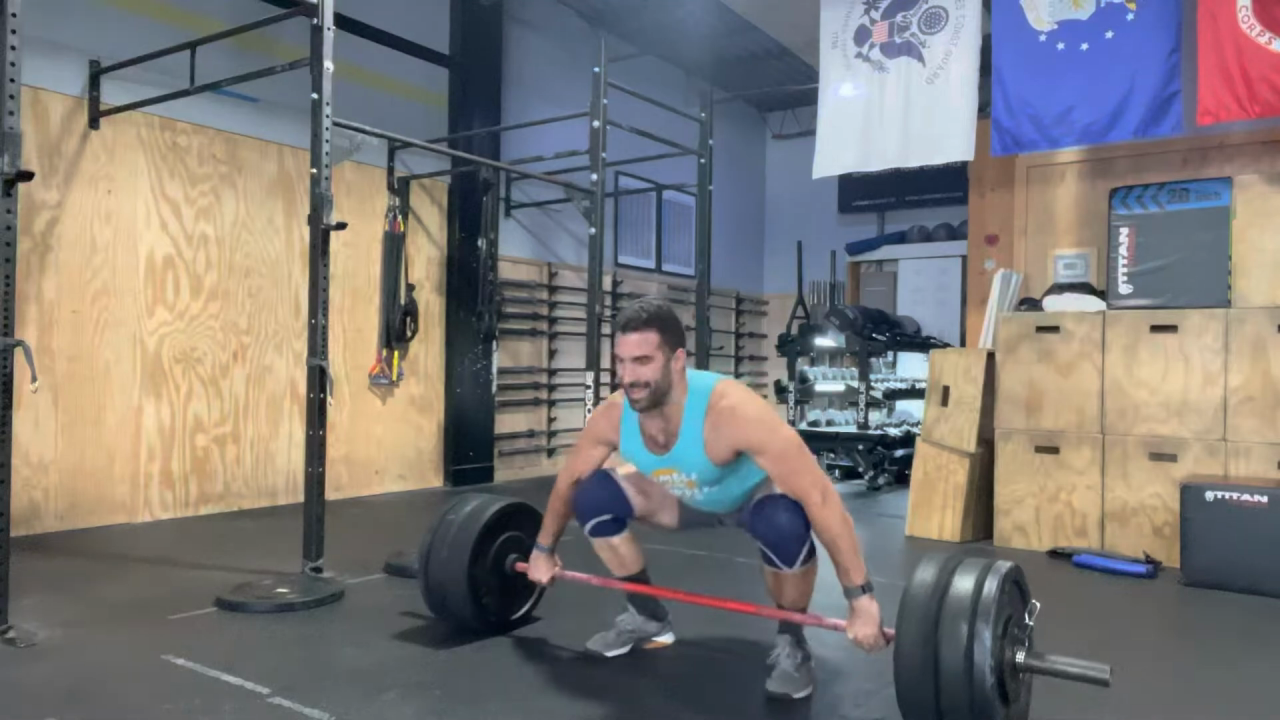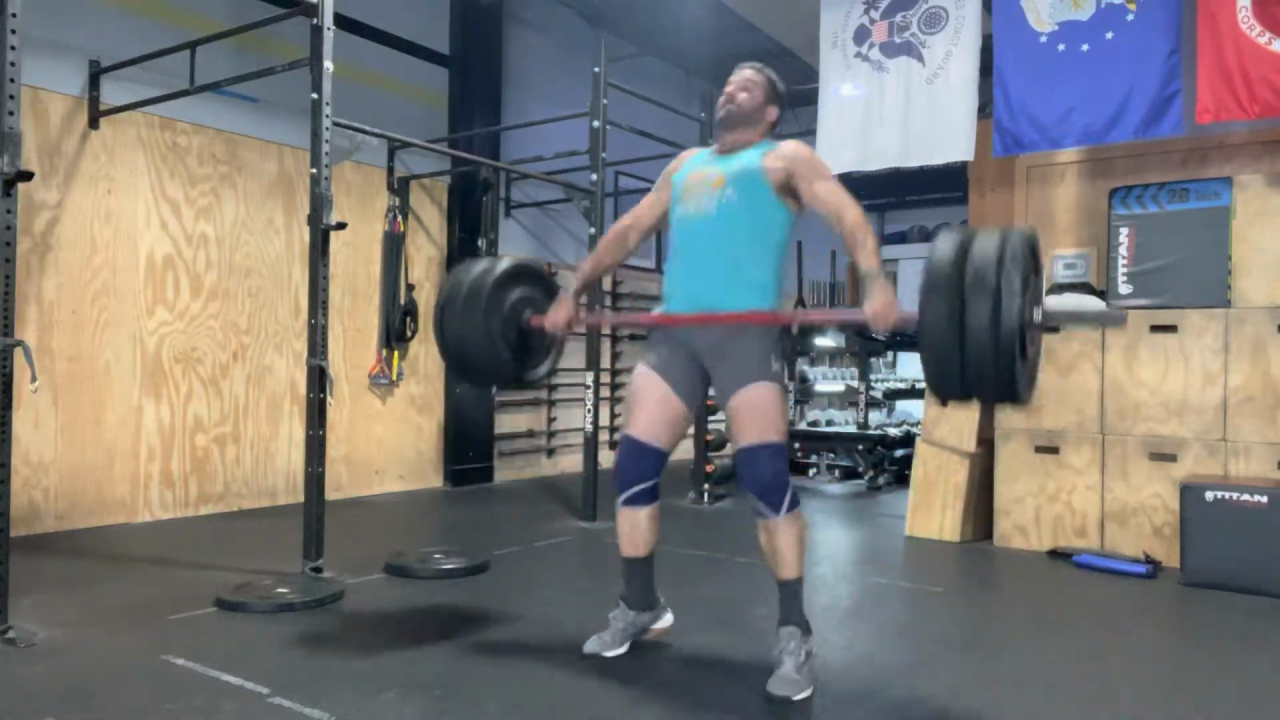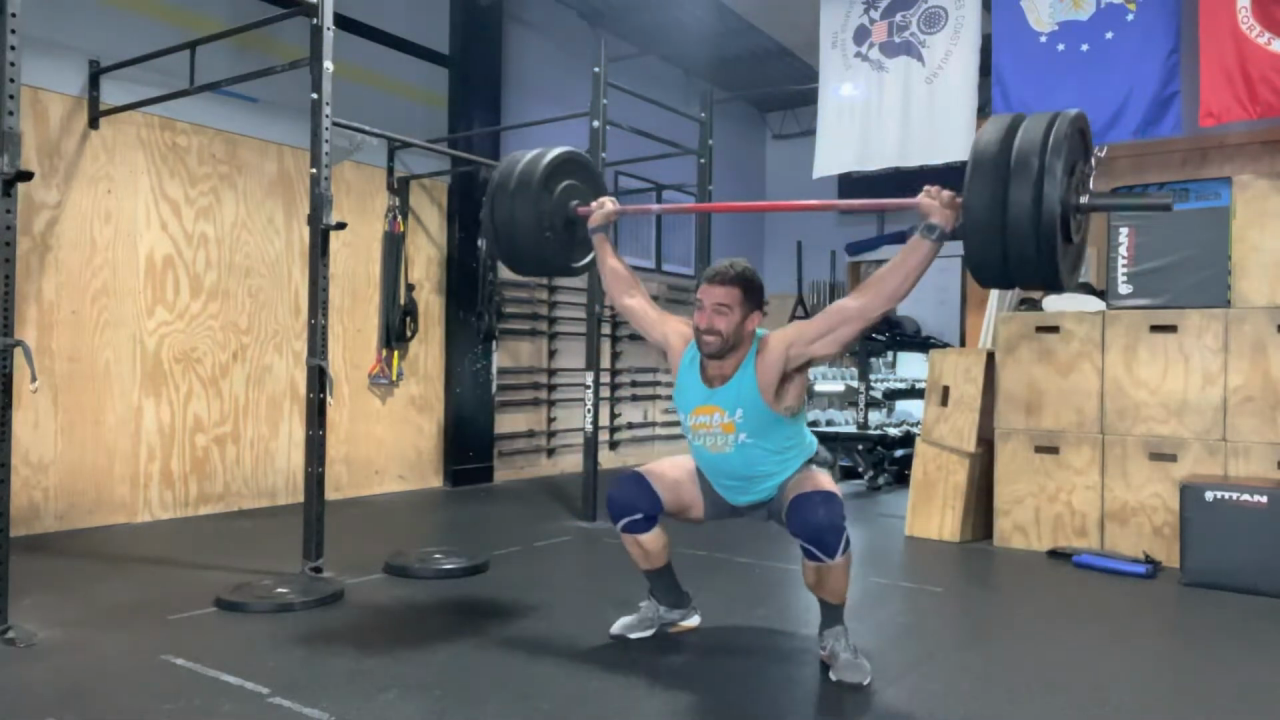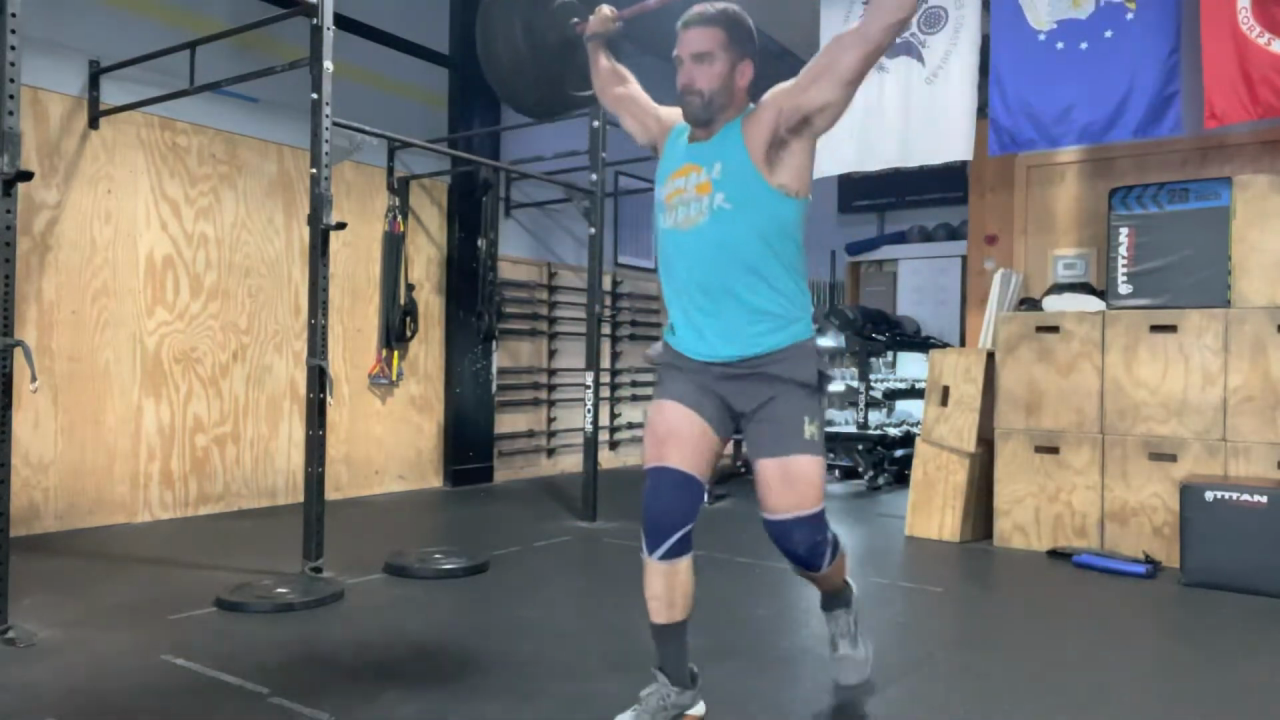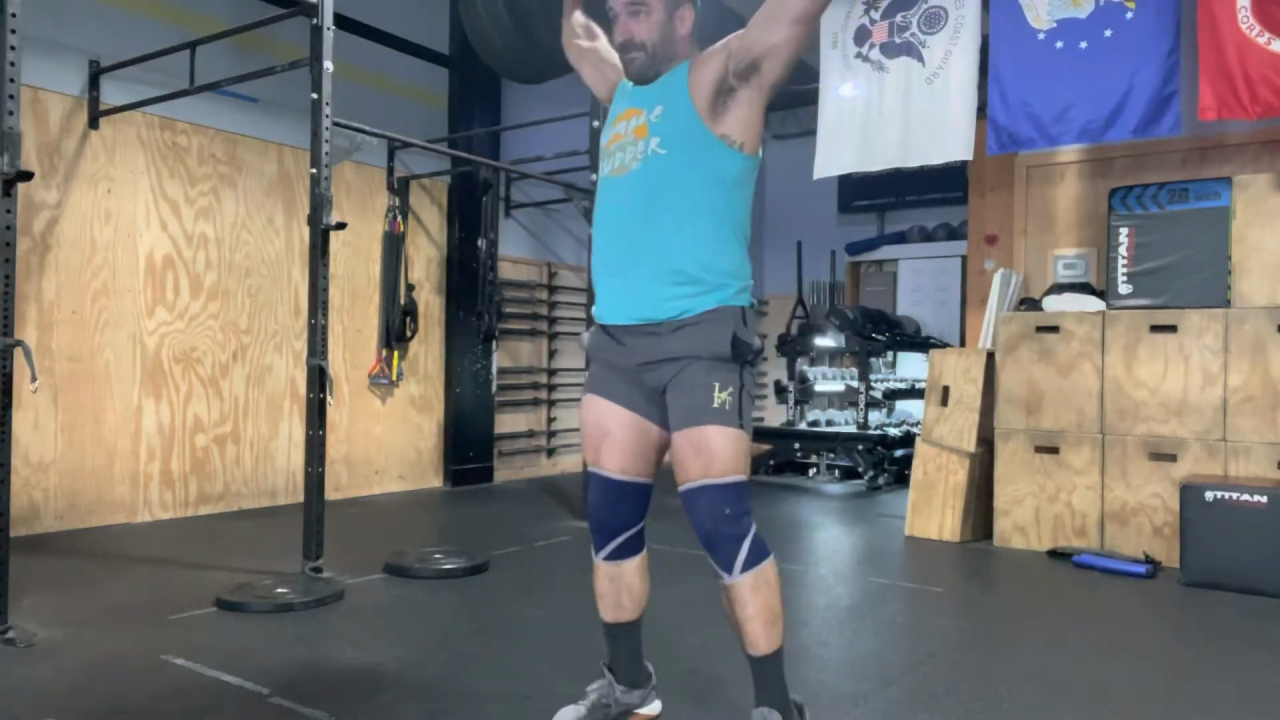
dt=1s
person 1, frame 1
left shoulder: (730, 409)
right shoulder: (614, 414)
left elbow: (818, 495)
right elbow: (571, 478)
left wrist: (860, 598)
right wrist: (544, 550)
left hip: (762, 486)
right hip: (690, 494)
left knee: (786, 524)
right knee: (592, 497)
left ankle: (791, 641)
right ankle: (647, 616)
person 1, frame 2
left shoulder: (786, 159)
right shoulder: (687, 165)
left elbow: (847, 217)
right elbow: (628, 231)
left wrist: (874, 281)
right wrist: (573, 292)
left hip: (745, 332)
right hip: (676, 333)
left knee: (763, 474)
right knee: (634, 465)
left ankle: (793, 635)
right ankle: (640, 608)
person 1, frame 3
left shoulder: (777, 357)
right shoulder: (679, 345)
left elbow: (868, 302)
right elbow: (628, 295)
left wrist: (933, 229)
right wrist: (599, 232)
left hip: (788, 479)
right hip: (716, 482)
left knee: (820, 520)
right knee: (626, 495)
left ankle: (834, 634)
right ankle: (670, 603)
person 1, frame 4
left shoulder: (775, 126)
right shoulder: (669, 133)
right elbow: (618, 94)
left hip: (775, 362)
right hip: (688, 362)
left knee: (796, 529)
right knee: (664, 510)
left ankle: (840, 604)
person 1, frame 5
left shoulder: (723, 76)
right shoulder: (624, 89)
left hip: (702, 331)
right hip: (618, 337)
left knee: (719, 518)
right knee: (610, 518)
